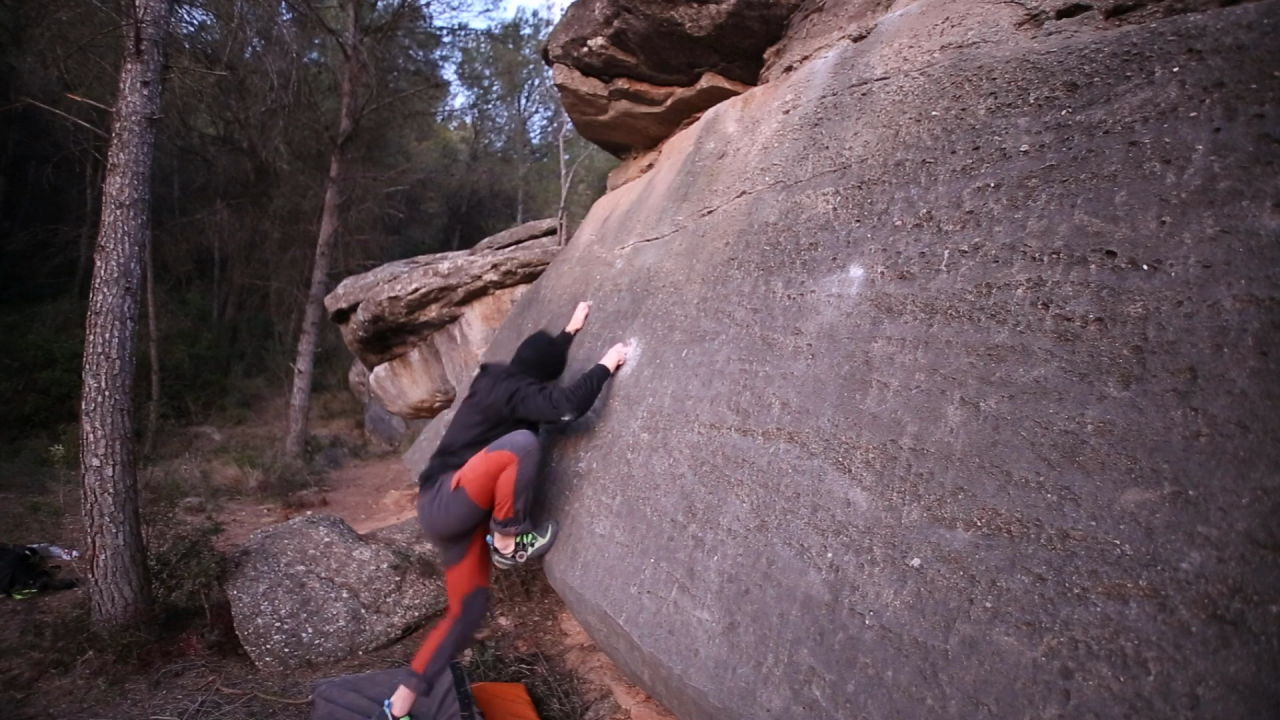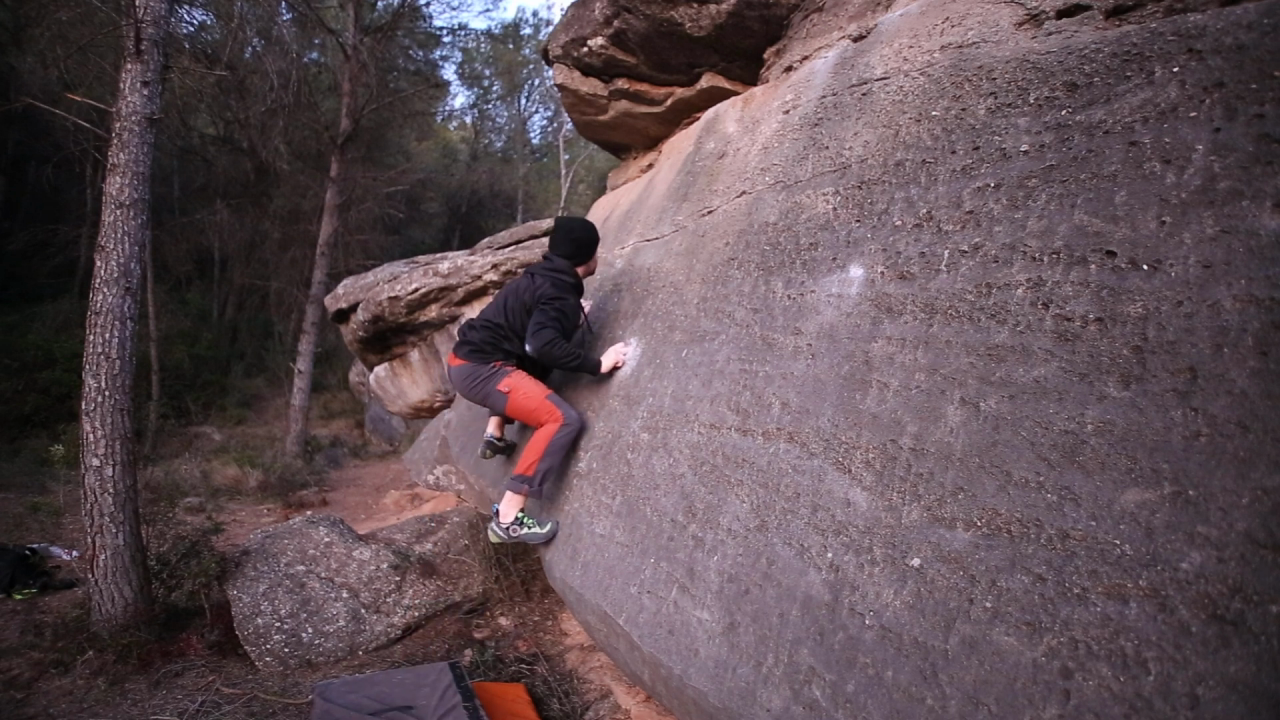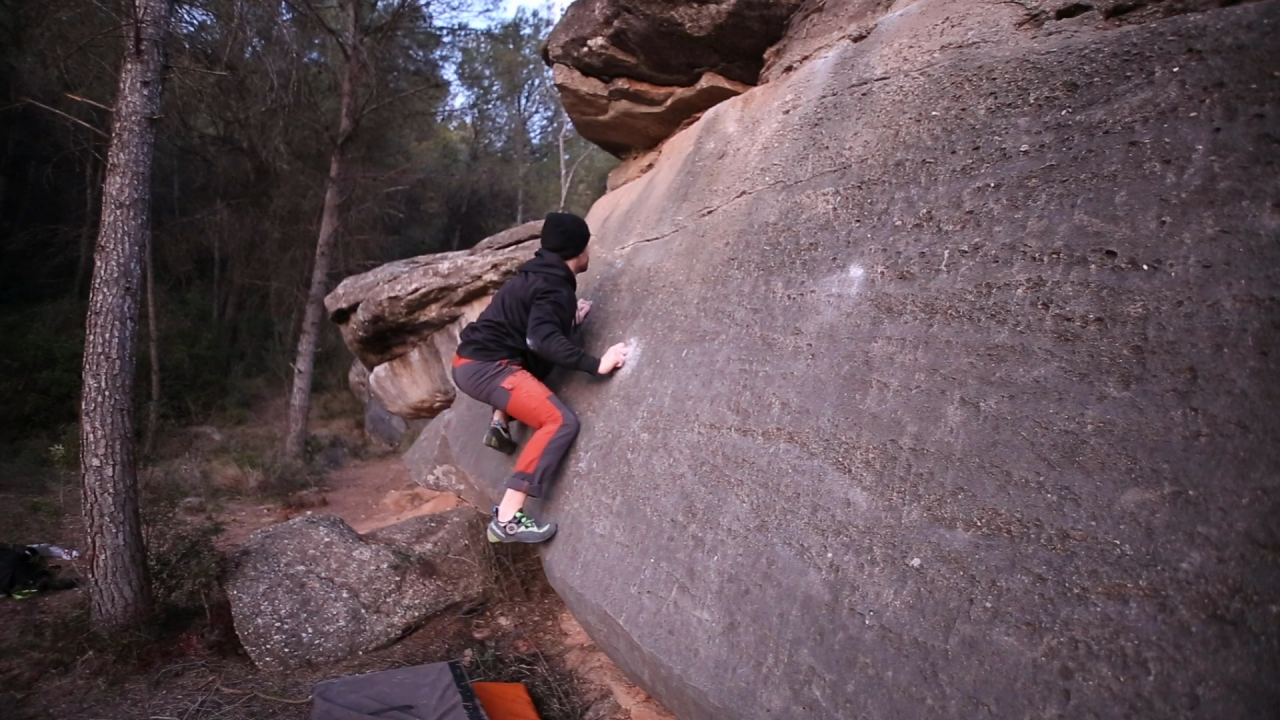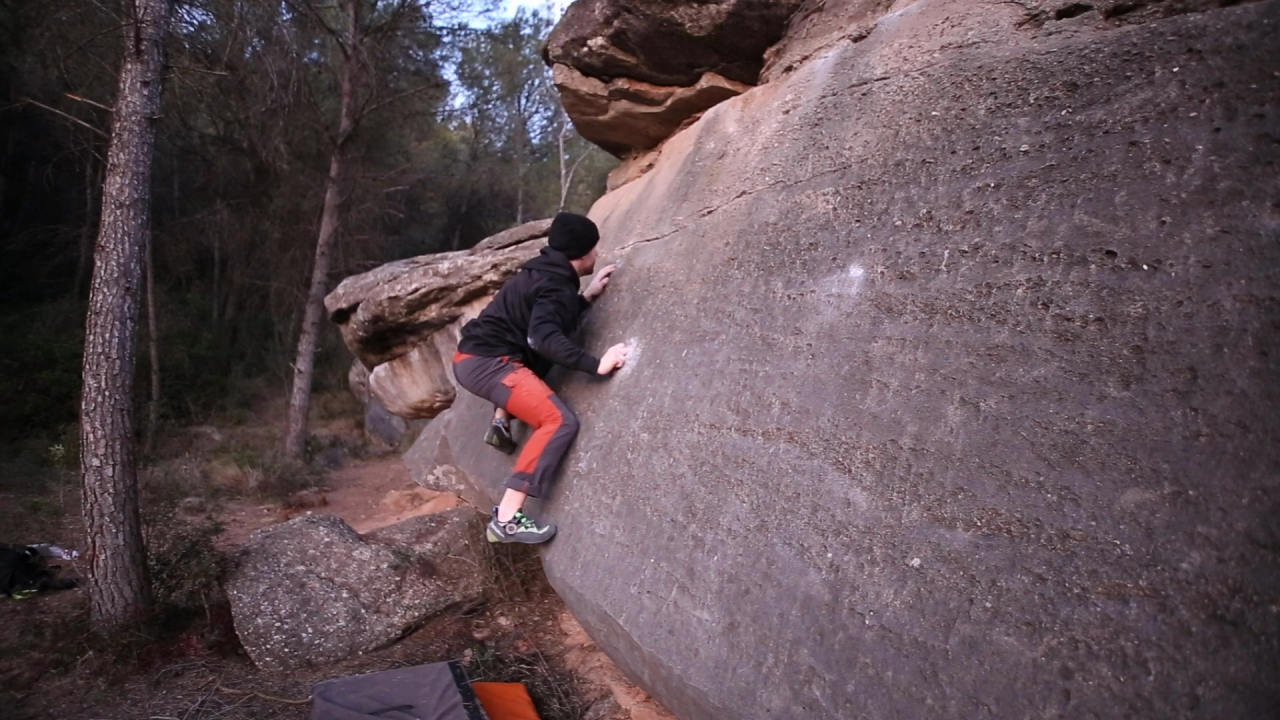
dt=1s
person 1, frame 1
left shoulder: (496, 382)
right shoulder: (516, 391)
left elbow: (535, 364)
right elbow: (566, 405)
left wrist: (569, 333)
right wrist: (605, 367)
left hip: (450, 506)
right hip: (446, 501)
left knee: (465, 614)
right knee: (521, 444)
right ankle: (508, 543)
person 1, frame 2
left shoulder: (542, 278)
right shoulder: (560, 295)
right elbow: (542, 345)
left wrist: (572, 320)
right wrist: (597, 365)
left hip: (465, 361)
right hip: (481, 370)
left knee: (525, 369)
right knee: (563, 420)
left ankle: (494, 435)
right ankle: (508, 518)
person 1, frame 3
left shoulder: (536, 276)
right shoulder: (555, 289)
right elbow: (542, 340)
left wrist: (569, 320)
right wrist: (596, 364)
left hip: (470, 362)
right hip: (486, 368)
left knee: (526, 365)
right knee: (560, 422)
left ankle: (499, 424)
right ankle: (507, 518)
person 1, frame 4
left shoulder: (544, 273)
right shoulder: (556, 286)
left elbow: (546, 320)
right elbow: (544, 339)
left wrist: (587, 296)
right wrist: (596, 364)
left hip: (473, 357)
right hip: (487, 363)
left knee: (532, 363)
right knee: (559, 422)
left ankle: (501, 423)
right ankle: (506, 519)
